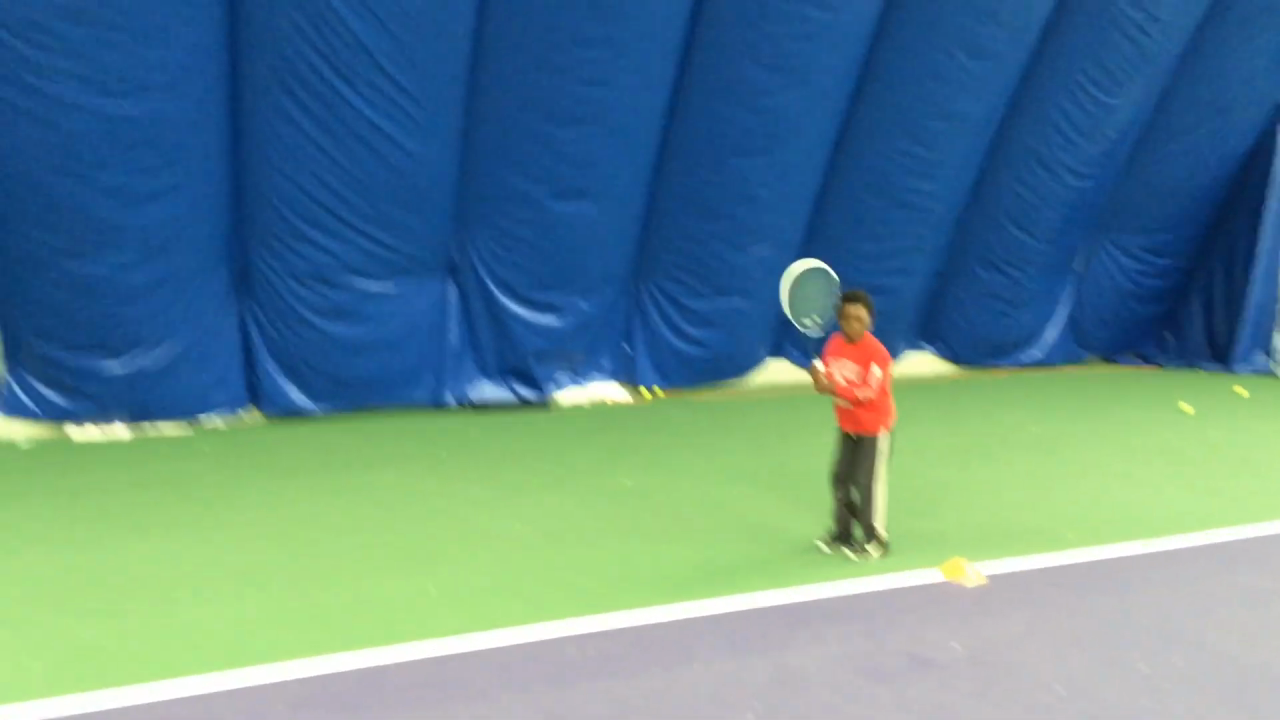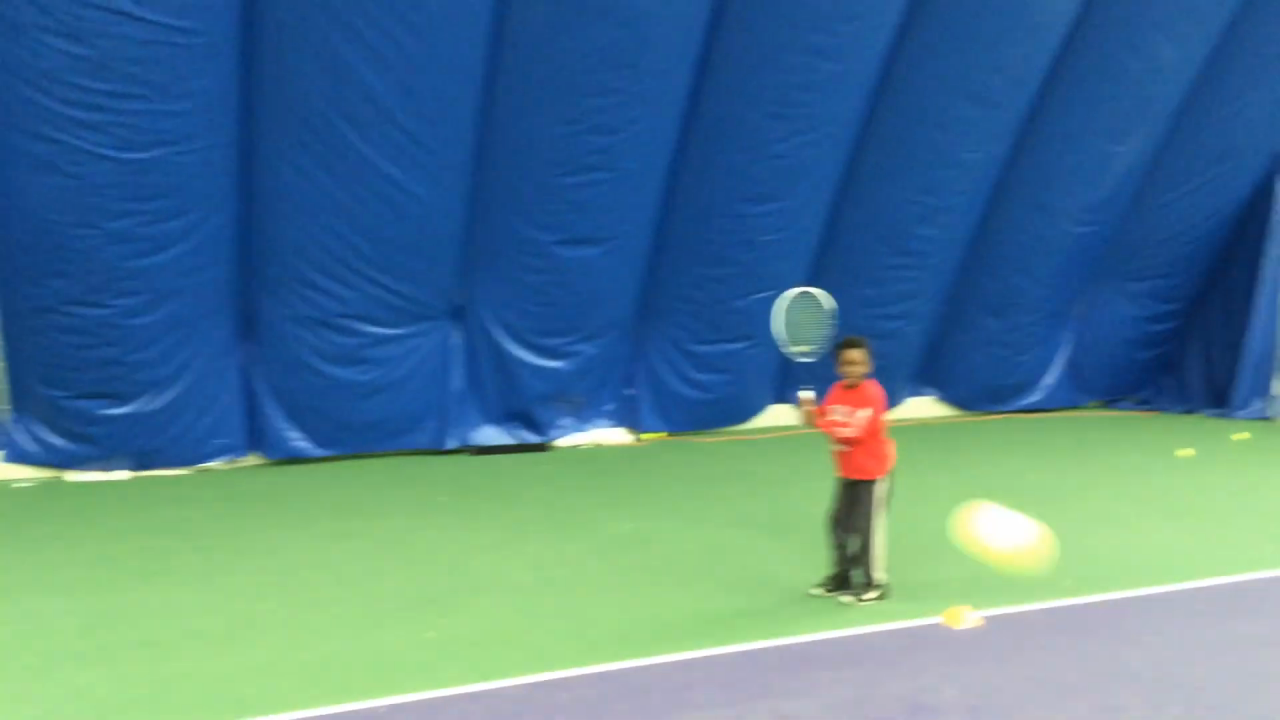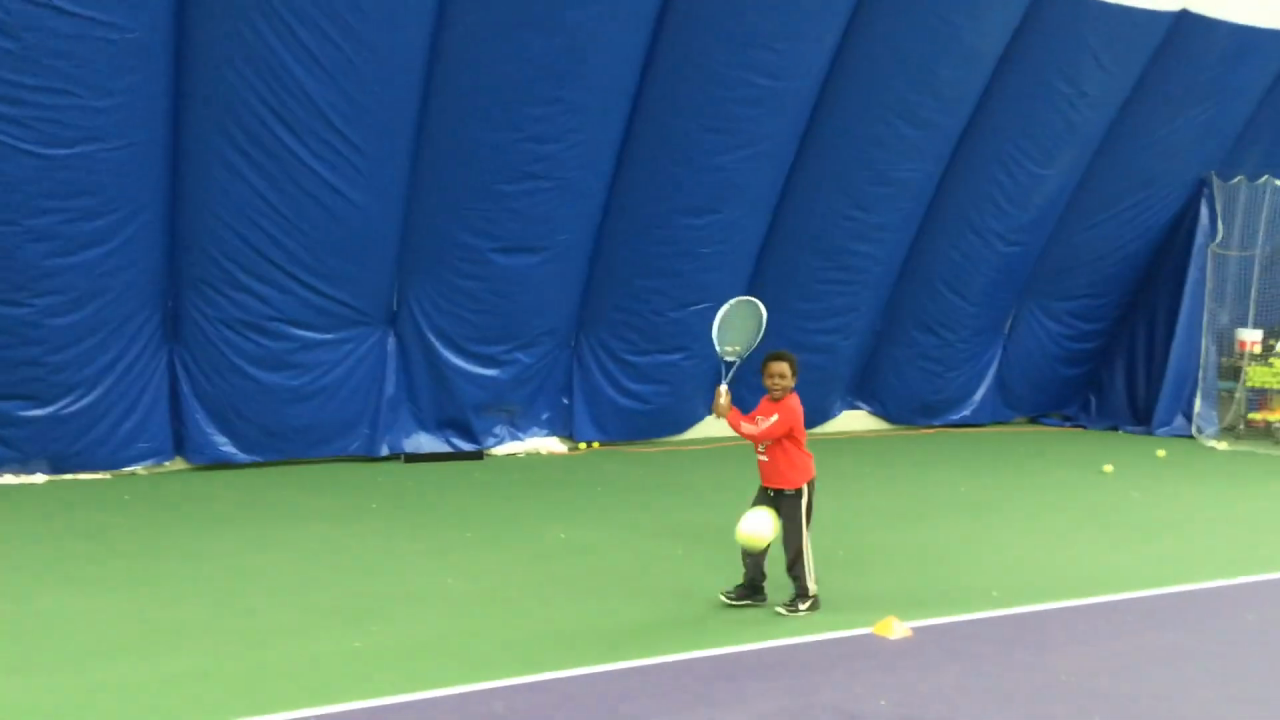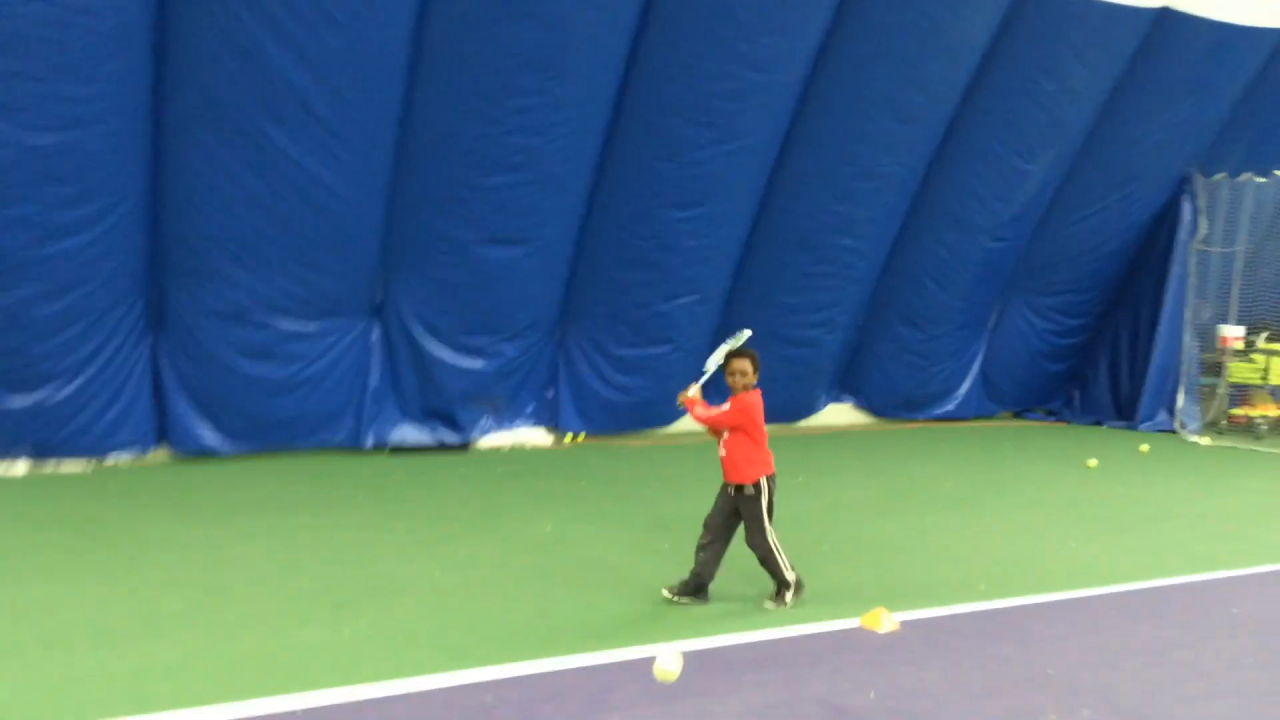
dt=0.2s
person 1, frame 1
left shoulder: (876, 351)
right shoulder: (833, 343)
left elbow: (870, 391)
right elbow: (826, 375)
left wrist: (832, 387)
right wrist: (820, 378)
left hip: (874, 428)
right hip: (849, 426)
left knee: (869, 482)
right knee: (841, 476)
left ankle: (875, 538)
right ankle: (844, 531)
person 1, frame 2
left shoulder: (872, 395)
right shoulder: (836, 391)
left elbow: (854, 432)
right elbow: (829, 420)
left wrist: (818, 421)
right wrist: (812, 411)
left hip: (873, 473)
right hip: (848, 472)
left knee: (868, 527)
right knee: (840, 520)
left ankle: (874, 583)
right ankle: (842, 577)
person 1, frame 3
left shoulder: (789, 408)
right shoulder: (766, 403)
left elbow: (757, 432)
right elbow: (750, 426)
left wrist: (726, 413)
right wrist: (728, 409)
left hip: (794, 486)
right hip: (770, 484)
left knee: (796, 541)
left ankle: (807, 596)
right ankle: (752, 588)
person 1, frame 4
left shoulder: (747, 403)
right shoulder: (736, 400)
left elbow: (711, 419)
right elbow: (718, 422)
left wrist: (690, 402)
right wrist: (698, 402)
left hip: (755, 482)
right hip: (735, 482)
left knee: (760, 537)
right knee: (714, 529)
left ankle: (789, 584)
right ankle: (696, 585)
